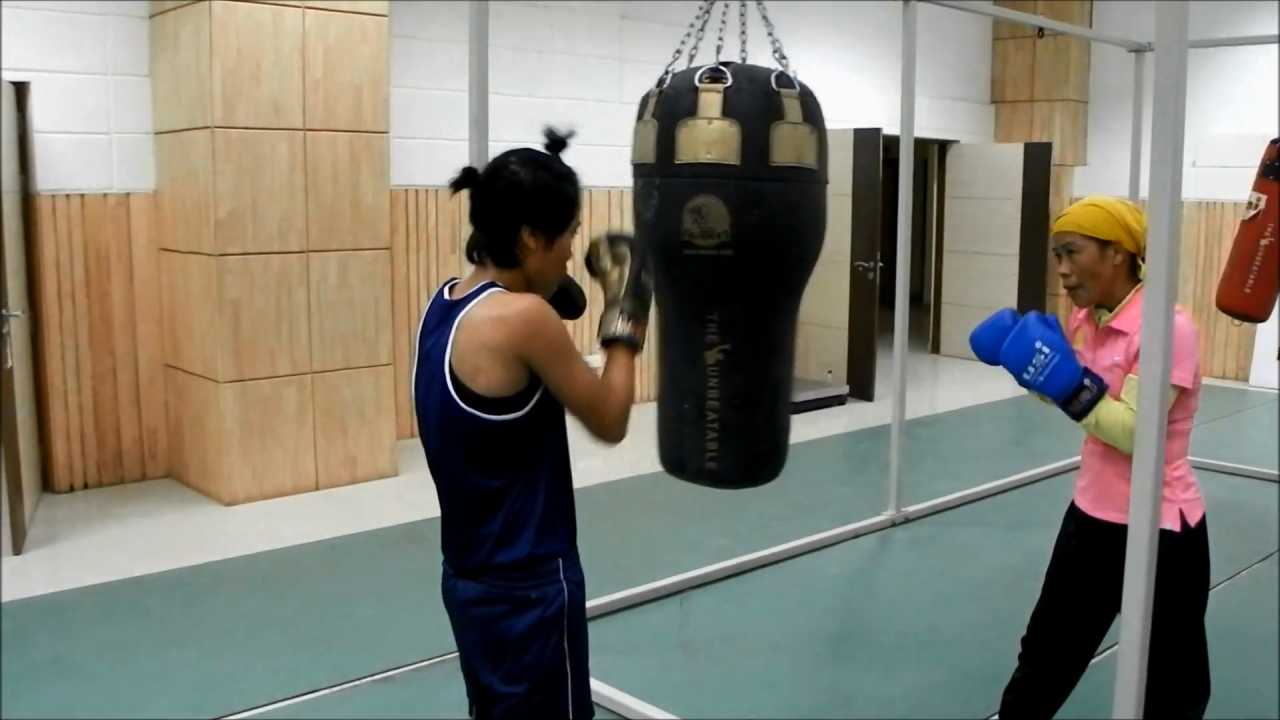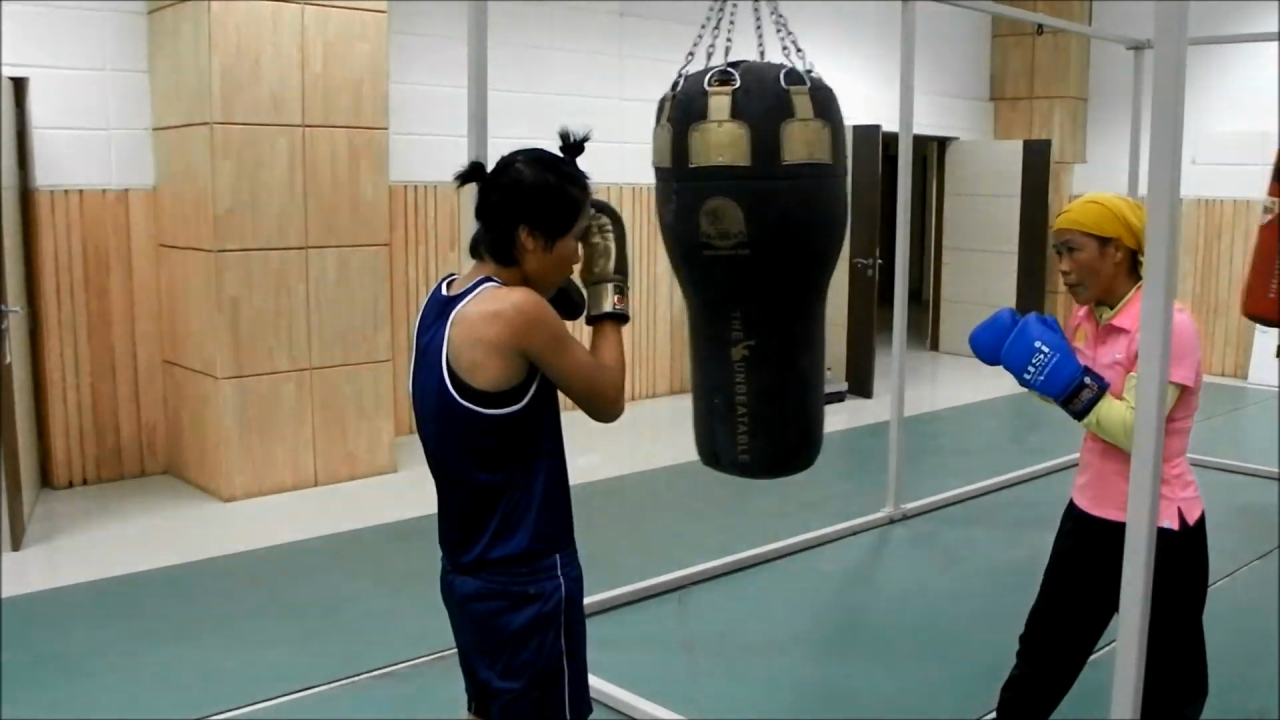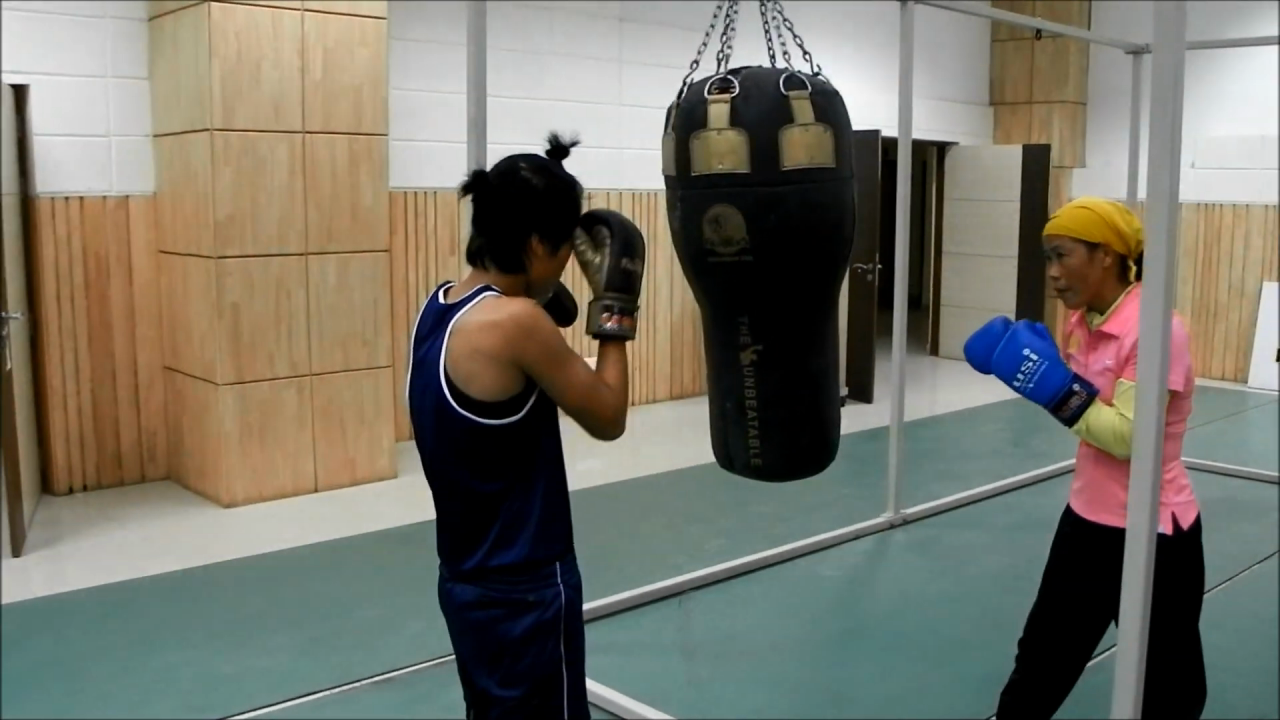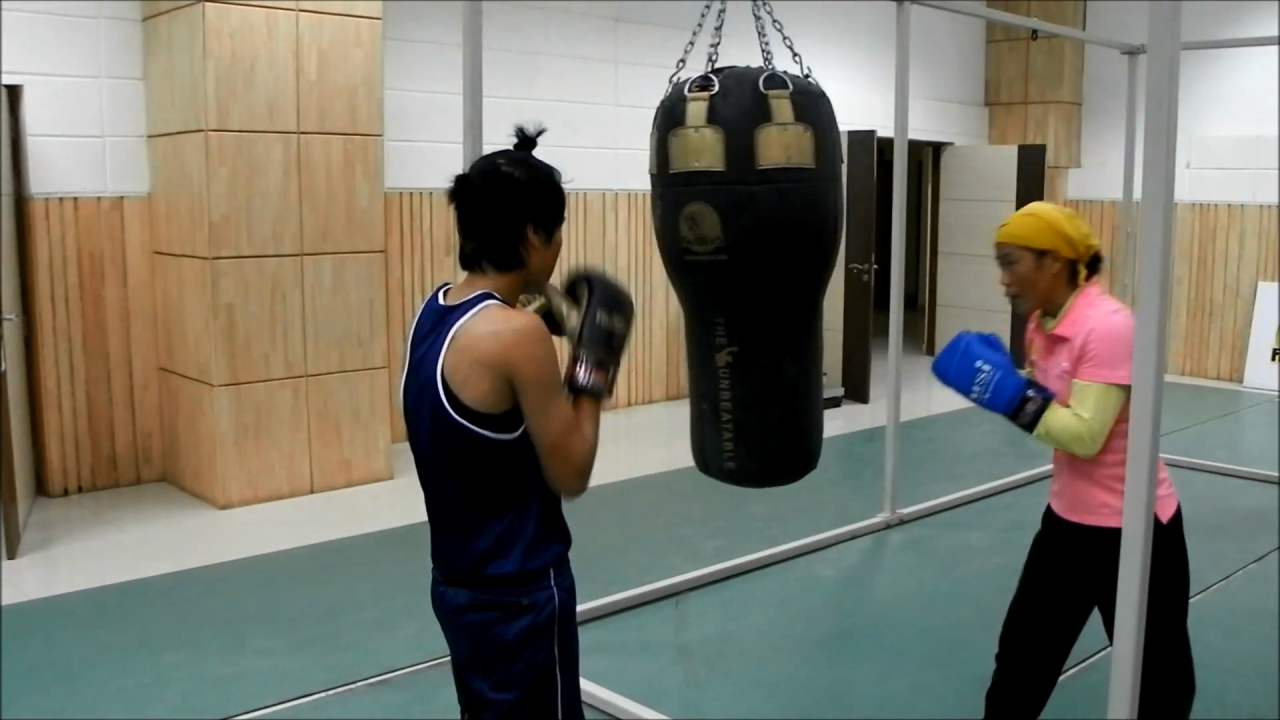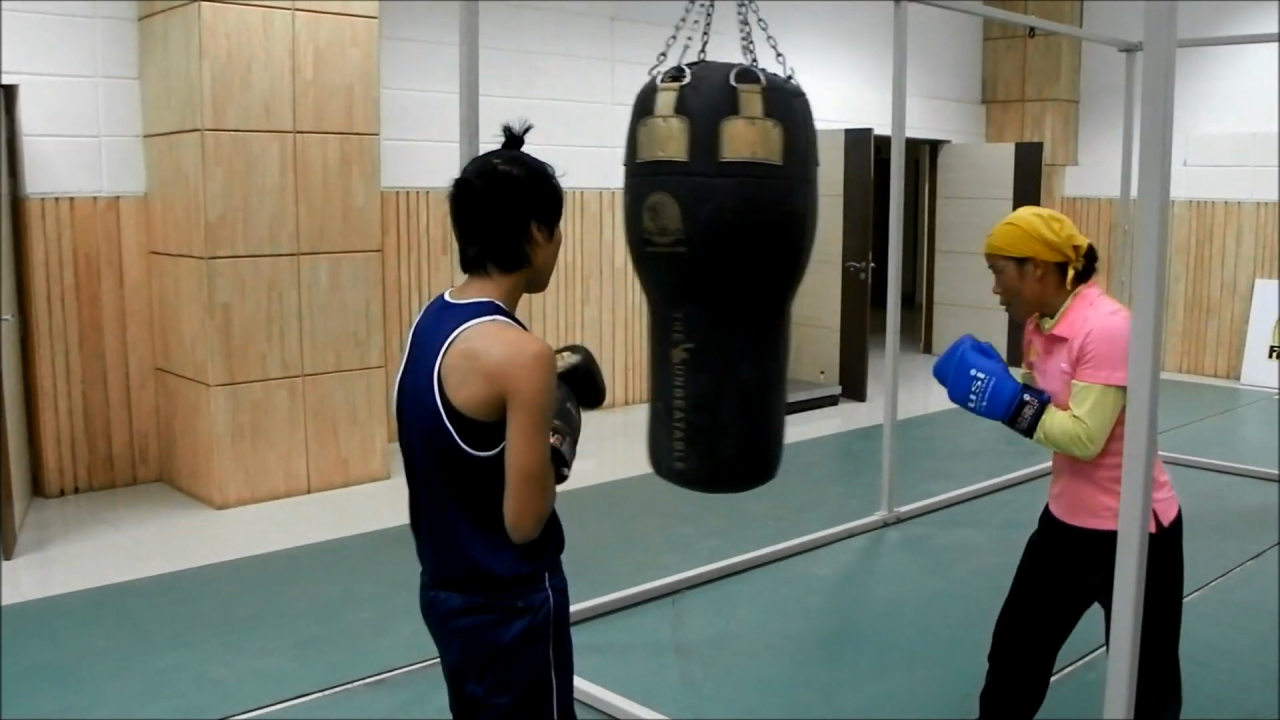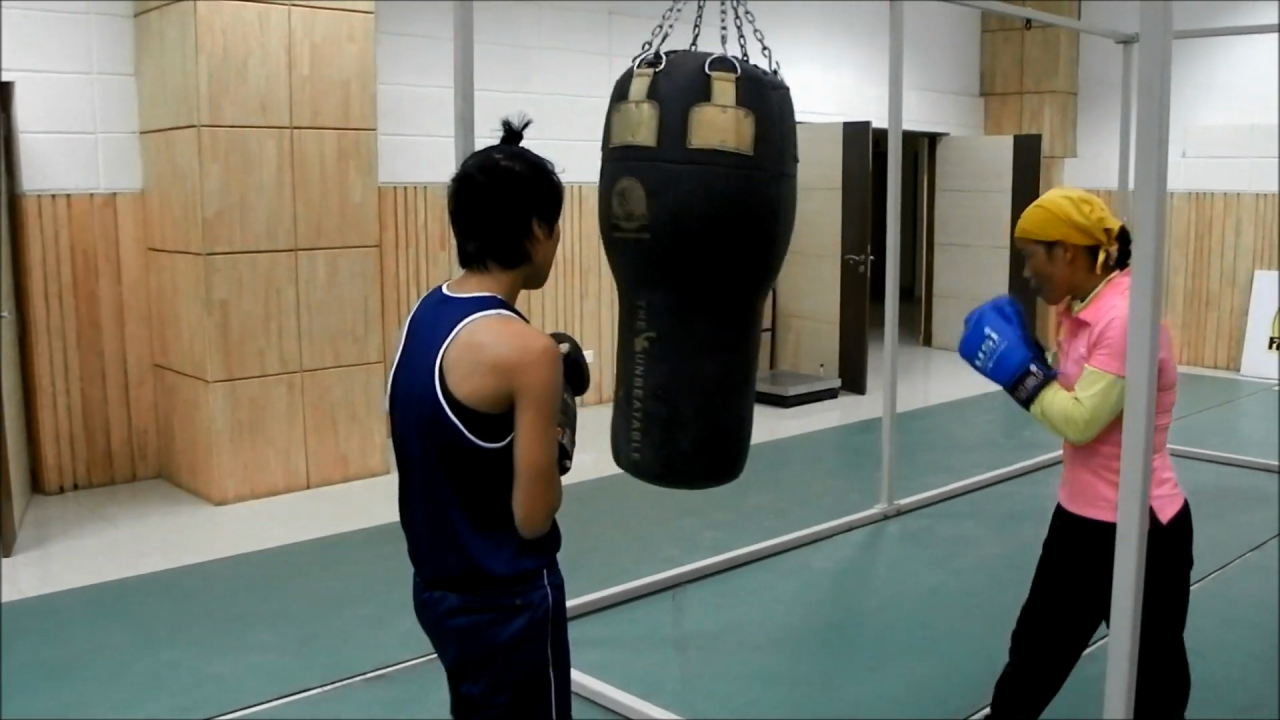
dt=0.3s
person 1, frame 1
left shoulder: (446, 304)
right shoulder: (521, 318)
right elbow: (611, 422)
right wrist: (625, 316)
left hip: (471, 574)
right hip: (528, 586)
person 1, frame 2
left shoulder: (444, 300)
right shoulder: (517, 311)
right elbow: (607, 401)
right wrist: (608, 288)
left hip: (470, 570)
right hip: (525, 581)
person 1, frame 3
left shoulder: (439, 307)
right shoulder: (514, 322)
right elbow: (608, 419)
right wrist: (616, 306)
left hip: (467, 578)
right hip: (525, 589)
person 1, frame 4
left shoulder: (435, 311)
right shoulder: (514, 333)
right elbow: (569, 476)
right wrist: (594, 359)
left hip: (460, 579)
right hip: (519, 593)
person 1, frame 5
left shoulder: (433, 319)
right shoulder: (518, 354)
right elbow: (524, 522)
right wrist: (557, 440)
left hip: (447, 585)
right hip: (508, 601)
person 1, frame 6
left shoulder: (426, 314)
right shoulder: (523, 348)
right elbow: (533, 516)
right wrist: (555, 432)
left hip: (439, 583)
right hip: (504, 599)
person 2, frame 1
left shoulder: (1167, 326)
right shoulder: (1087, 318)
left elbow: (1134, 433)
left wrist: (1067, 380)
right wrist: (1029, 362)
left hip: (1157, 531)
right hip: (1091, 516)
right knee: (1046, 650)
person 2, frame 2
left shoulder: (1169, 325)
right shoulder: (1087, 316)
left elbow: (1136, 431)
left wrist: (1067, 380)
right wrist: (1026, 359)
left hip: (1157, 531)
right hip: (1090, 515)
right knee: (1044, 647)
person 2, frame 3
right shoulder: (1082, 321)
left elbow: (1125, 437)
left wrist: (1055, 386)
right wrist: (1021, 367)
left hip: (1153, 535)
right hip: (1087, 520)
right knee: (1043, 652)
person 2, frame 4
left shoulder: (1109, 327)
right shoulder: (1042, 324)
left elbow: (1085, 436)
left wrist: (1011, 393)
right wrist: (990, 380)
right hip: (1069, 520)
right knee: (1022, 650)
person 2, frame 5
left shoulder: (1108, 328)
right shoulder: (1040, 326)
left elbow: (1086, 438)
left wrist: (1006, 399)
right wrist: (989, 383)
right hip: (1066, 522)
right knee: (1015, 649)
person 2, frame 6
left shoulder: (1127, 318)
right shoulder: (1075, 308)
left elbow: (1081, 422)
left wrist: (1015, 367)
right wrist: (1026, 356)
right hip: (1078, 515)
right knee: (1036, 643)
